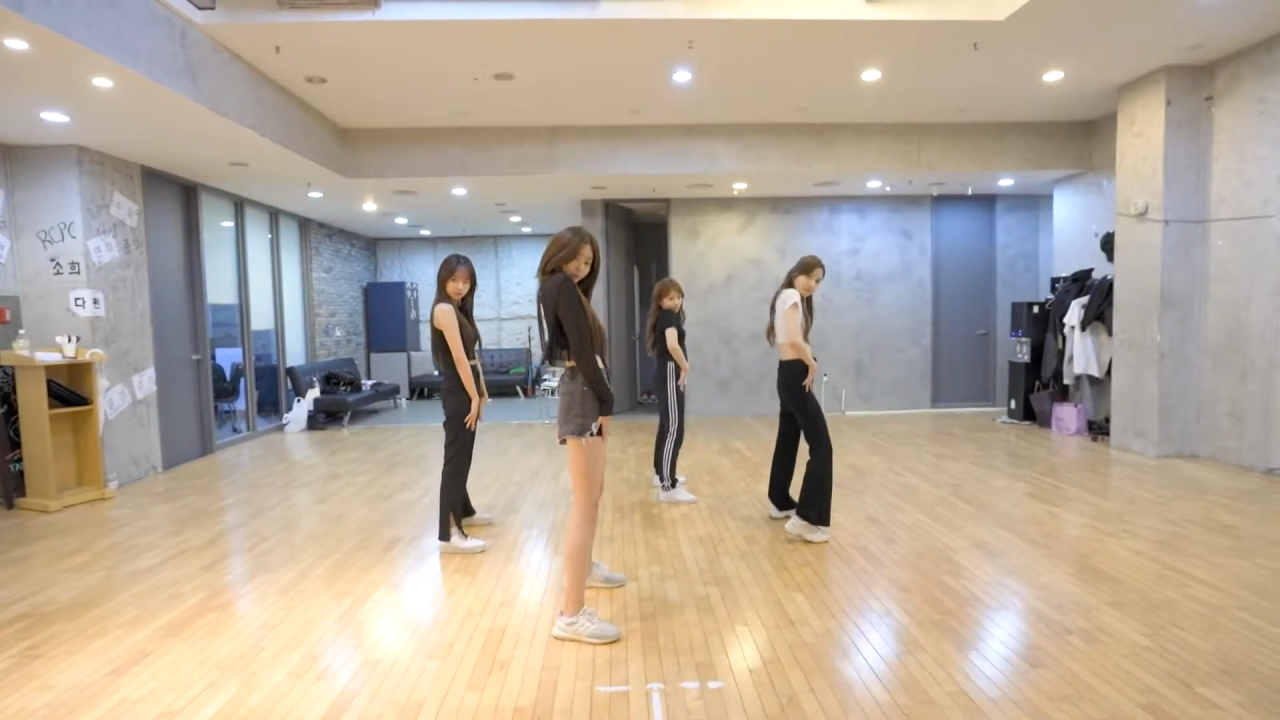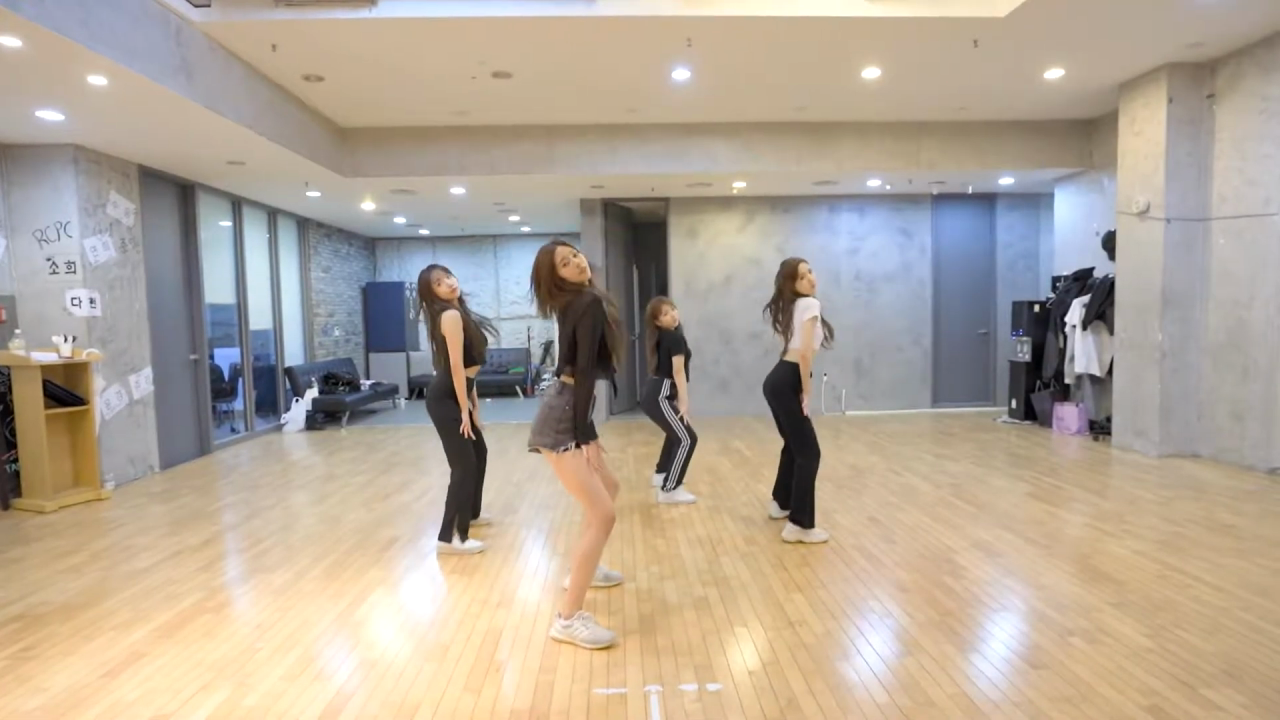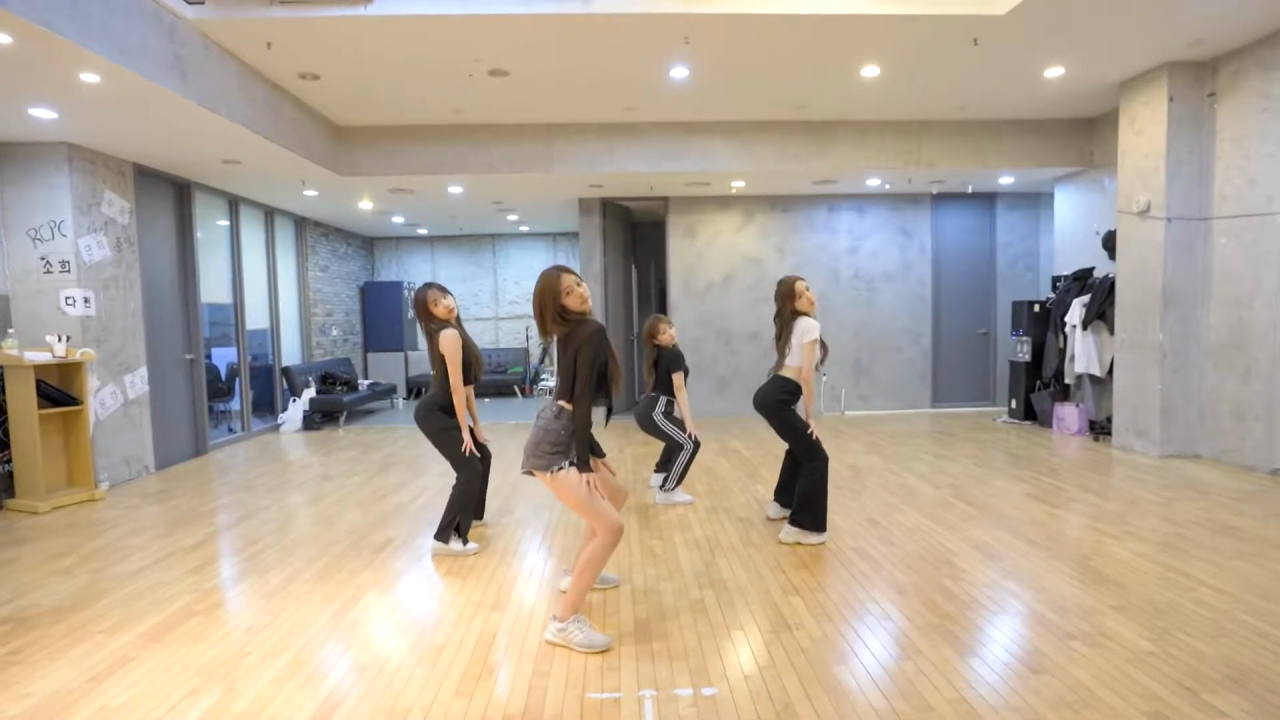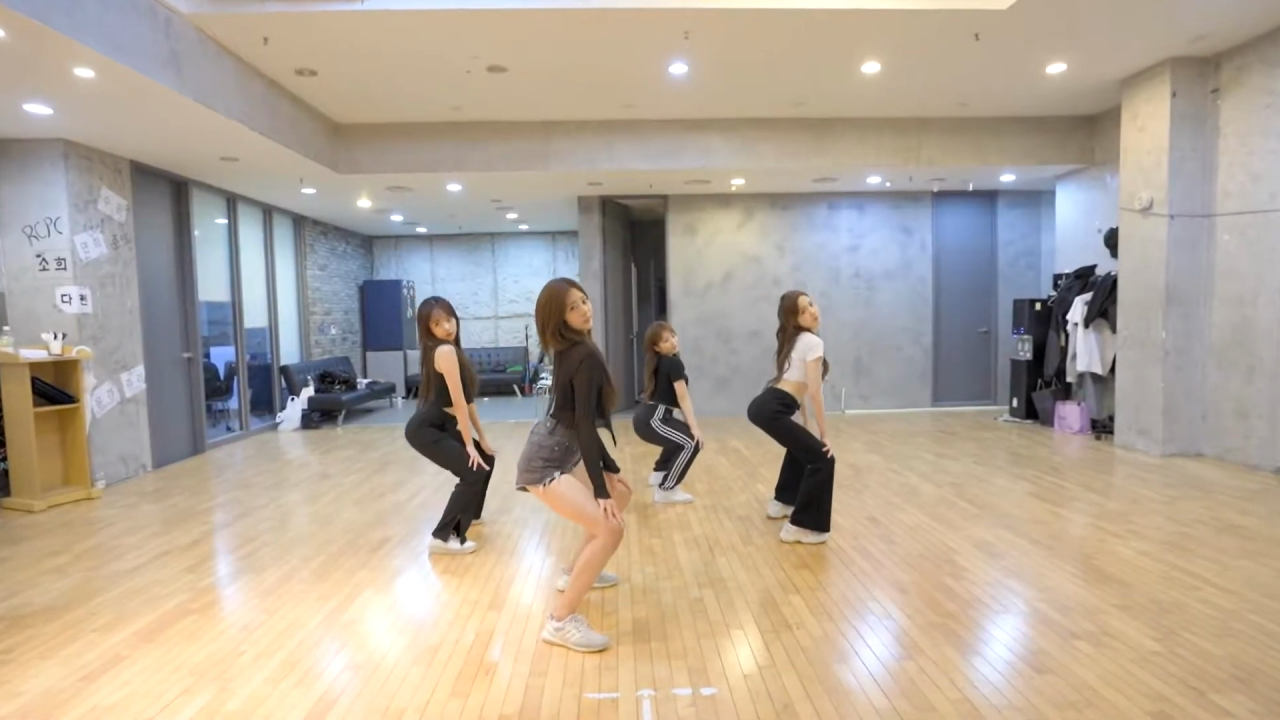
dt=0.4s
person 1, frame 1
left shoulder: (565, 289)
right shoulder: (560, 286)
right elbow: (582, 350)
left wrist: (601, 400)
right wrist: (606, 401)
left hip: (585, 395)
right hip: (583, 398)
left knee: (593, 492)
right knee: (585, 506)
left ankle: (583, 568)
right ankle: (571, 615)
person 1, frame 2
left shoulder: (577, 304)
right shoulder: (589, 302)
right elbow: (584, 371)
left wrist: (586, 431)
right wrist: (584, 435)
left hip: (566, 415)
right hip: (560, 422)
left knee: (608, 488)
right knee: (602, 514)
left ankle: (583, 569)
right ankle: (568, 618)
person 1, frame 3
left shoulder: (571, 333)
right shoulder: (592, 332)
right elbow: (581, 400)
left wrist: (594, 453)
right wrist: (584, 464)
left hip: (560, 437)
right hip: (553, 445)
left knee: (616, 495)
right knee: (610, 526)
left ankle: (578, 573)
right ankle: (564, 621)
person 1, frame 4
left shoulder: (571, 350)
right shoulder: (585, 356)
left elbow: (583, 423)
right elbow: (586, 425)
left wrist: (609, 468)
right wrist: (599, 490)
left hip: (558, 453)
right hip: (546, 461)
left knee: (621, 494)
right knee: (611, 525)
left ankle: (575, 572)
right ankle: (561, 620)
person 2, frame 1
left shoulder: (459, 309)
right shoulder: (443, 309)
right elbow: (458, 357)
left wrist: (482, 391)
right wrist: (474, 398)
left hip: (468, 387)
right hip: (458, 390)
left knee: (463, 455)
right knee: (456, 459)
left ankle: (464, 511)
right ankle: (450, 535)
person 2, frame 2
left shoulder: (461, 313)
right shoulder: (450, 315)
right elbow: (457, 366)
left wrist: (474, 406)
right wrist: (464, 411)
left hip: (457, 395)
right hip: (445, 398)
left knee: (478, 453)
right knee: (464, 464)
left ankle: (470, 512)
right ankle: (450, 537)
person 2, frame 3
left shoulder: (456, 332)
right shoulder: (449, 334)
left elbow: (467, 383)
right elbow: (456, 386)
left wrist: (476, 424)
right wrist: (464, 430)
left hip: (443, 410)
right hip: (433, 414)
left knee: (482, 455)
right knee: (470, 469)
left ankle: (471, 514)
right ankle: (445, 538)
person 2, frame 4
left shoulder: (452, 350)
right shoulder: (445, 350)
left elbow: (467, 400)
right elbow: (458, 402)
left wrist: (481, 438)
right wrist: (469, 445)
left hip: (440, 425)
right hip: (424, 430)
left knee: (486, 459)
right knee: (473, 472)
left ankle: (468, 514)
right ankle: (443, 537)
person 3, frame 1
left shoulder: (787, 298)
right shoulder: (790, 296)
right elbow: (794, 340)
left wrist: (807, 364)
right wrist: (812, 366)
left hip: (789, 375)
right hip: (797, 376)
left knee: (788, 442)
right knee: (821, 447)
left ankle: (780, 502)
right ankle: (807, 519)
person 3, frame 2
left shoulder: (789, 307)
right shoulder: (810, 305)
right elbow: (804, 353)
left wrist: (801, 391)
right wrist: (806, 393)
left hip: (777, 381)
right hip: (786, 384)
left knee: (795, 445)
right knee: (808, 451)
left ankle: (781, 503)
right ankle: (799, 525)
person 3, frame 3
left shoulder: (792, 325)
right shoulder: (809, 325)
right elbow: (807, 375)
left wrist: (803, 415)
right wrist: (810, 416)
left hip: (768, 395)
right hip: (777, 399)
left knee: (800, 446)
right knee: (816, 457)
left ankle: (782, 503)
right ankle: (800, 526)
person 3, frame 4
left shoulder: (794, 340)
right shoulder: (812, 342)
right elbow: (815, 391)
left wrist: (805, 423)
right wrist: (822, 434)
left hip: (762, 406)
right hip: (772, 410)
left knee: (801, 445)
right knee: (822, 458)
left ankle: (783, 501)
right ankle: (802, 526)
person 4, frame 1
left shoulder: (664, 318)
right shoulder: (668, 316)
right elbow: (672, 344)
left wrist: (680, 368)
right wrist: (684, 367)
left hip: (665, 375)
right hip: (670, 375)
left knee: (667, 427)
right knee: (674, 431)
left ankle: (661, 473)
right ankle: (668, 487)
person 4, frame 2
left shoulder: (663, 338)
right shoulder: (675, 338)
right elbow: (679, 373)
left wrist: (679, 401)
right wrist: (684, 403)
left hip: (653, 394)
right hip: (659, 397)
left knee: (677, 432)
right knee: (687, 438)
left ankle: (662, 473)
right ankle: (669, 490)
person 4, frame 3
left shoulder: (660, 355)
right shoulder: (674, 354)
right elbow: (679, 390)
left wrist: (683, 418)
right wrist: (688, 421)
left hip: (648, 410)
right hip: (654, 413)
left knee: (679, 436)
right knee: (690, 443)
left ankle: (660, 474)
right ankle: (667, 491)
person 4, frame 4
left shoulder: (662, 363)
right shoulder: (673, 364)
left elbow: (678, 397)
right elbow: (683, 397)
left wrist: (690, 424)
right wrist: (694, 427)
left hip: (647, 417)
right hip: (651, 420)
left knee: (683, 434)
right knee: (692, 442)
left ankle: (659, 473)
right ankle: (666, 490)
